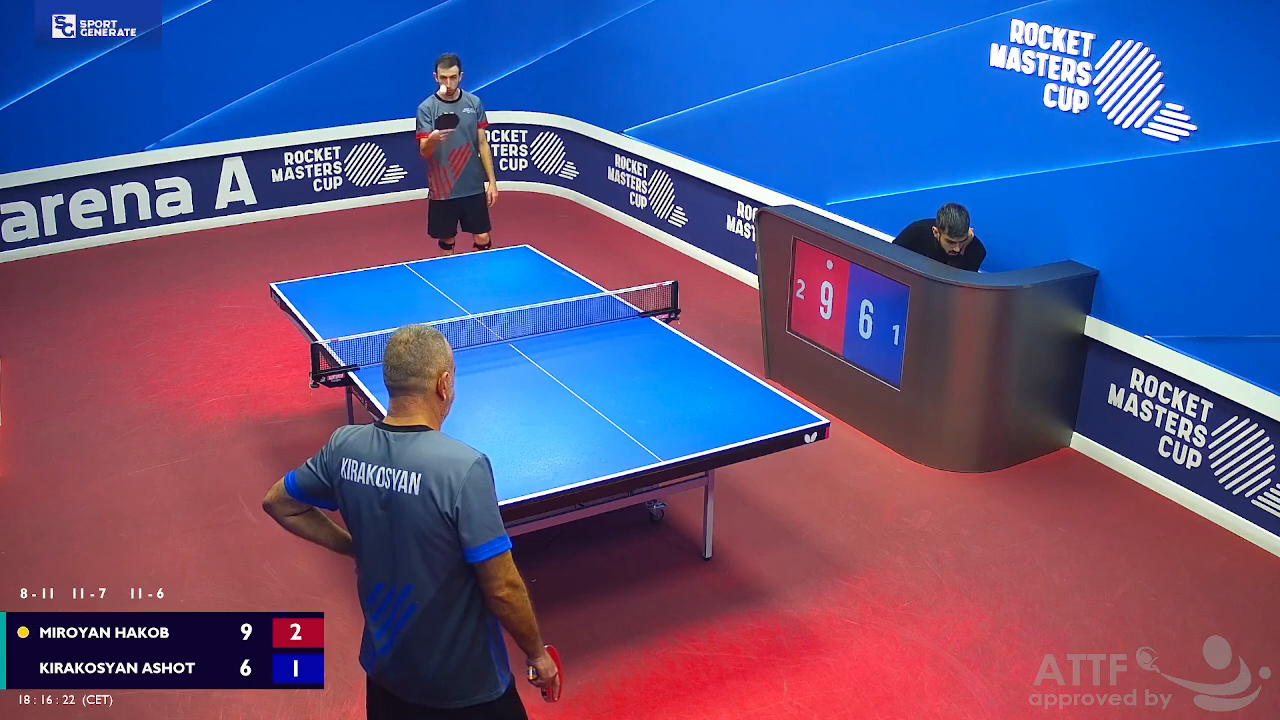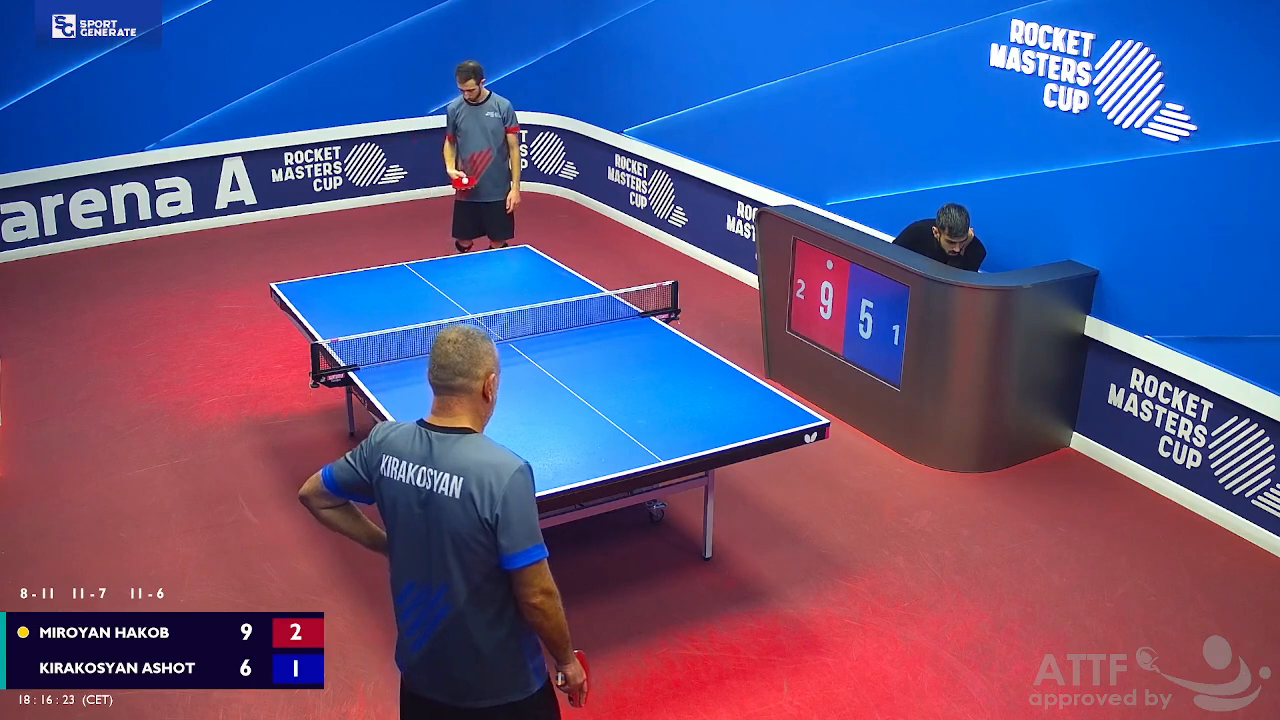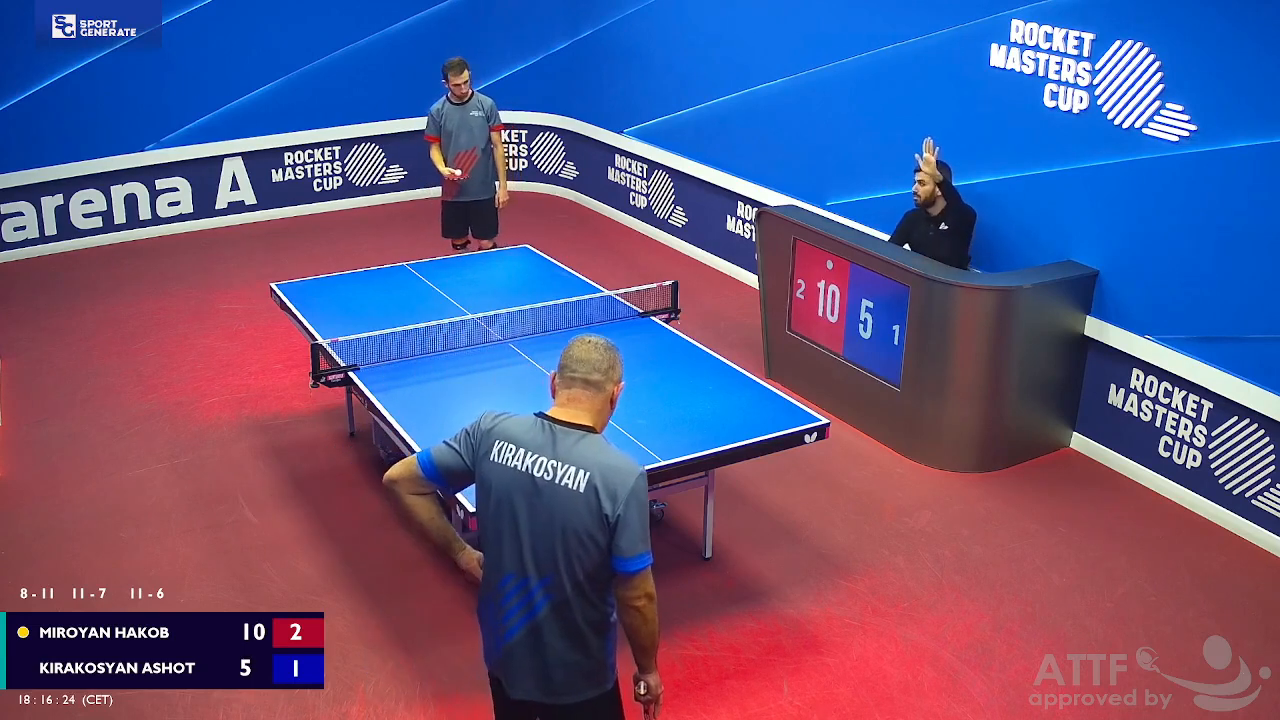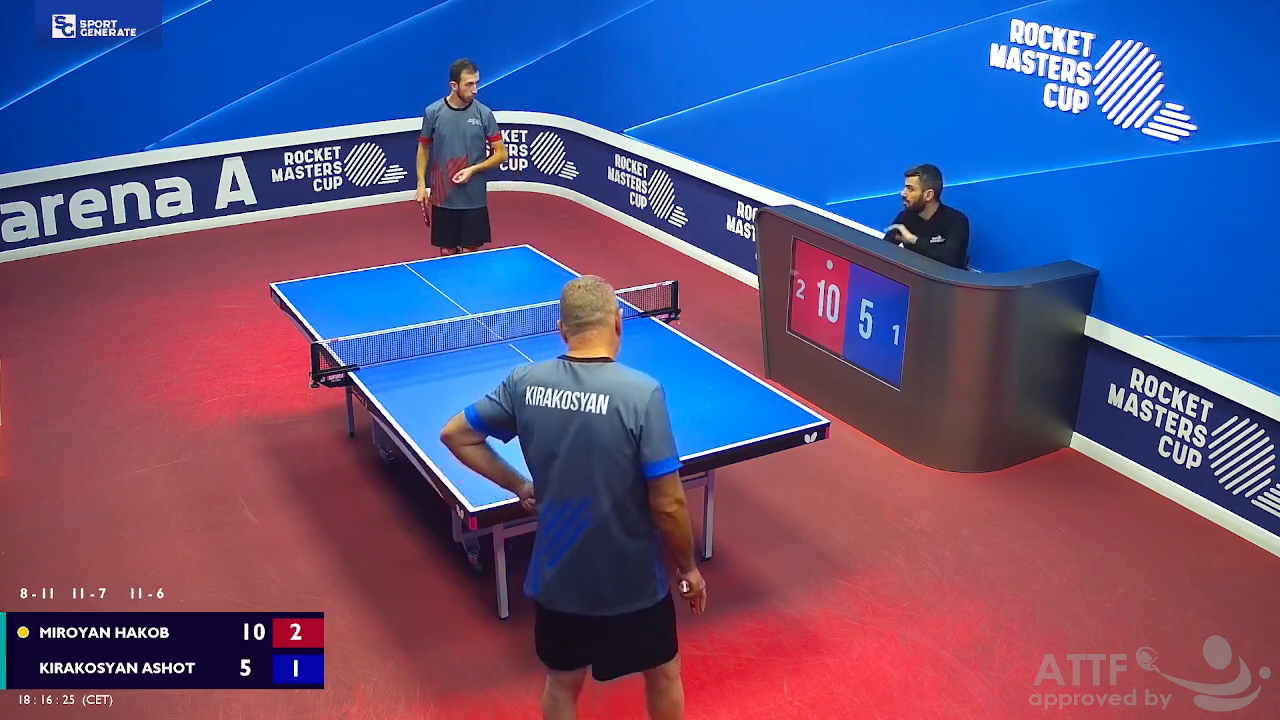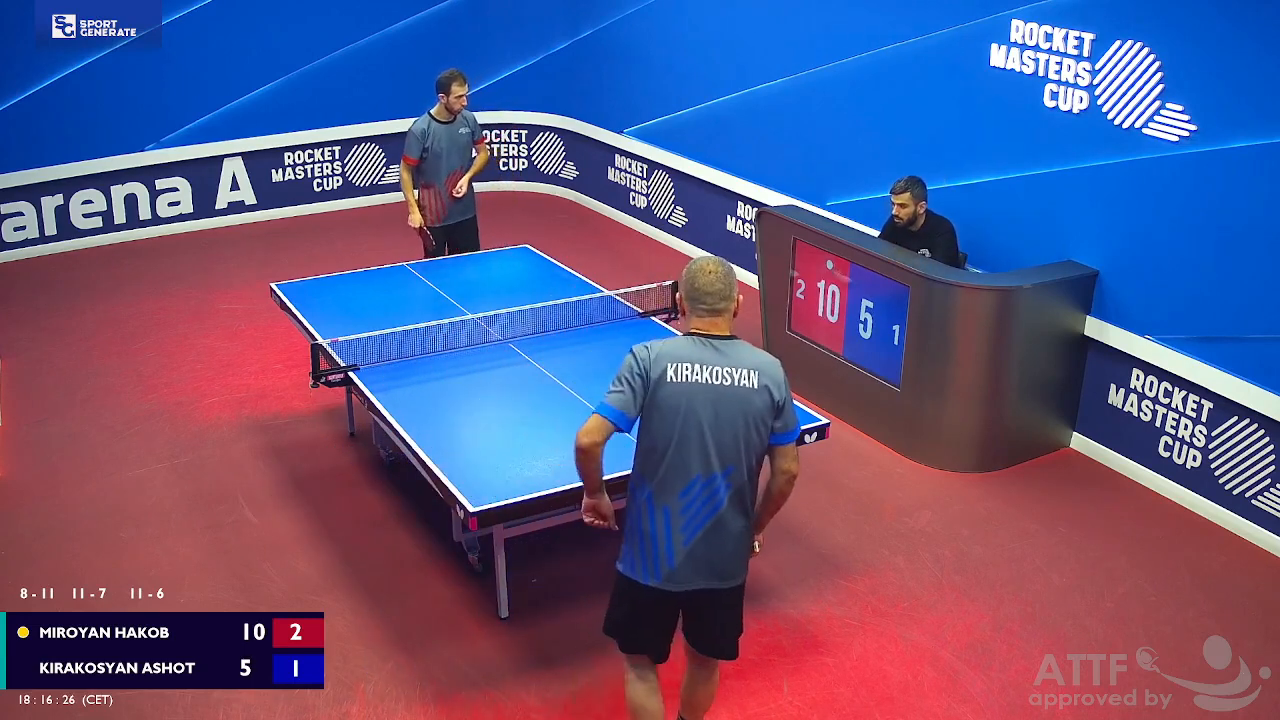
dt=1s
person 1, frame 1
left shoulder: (345, 446)
right shoulder: (463, 467)
left elbow: (278, 504)
right elbow: (502, 589)
right wrist: (537, 653)
left hip: (384, 669)
right hip: (466, 685)
person 1, frame 2
left shoulder: (385, 442)
right shoulder: (504, 473)
left elbow: (314, 496)
right elbow: (536, 595)
right wrist: (566, 659)
left hip: (420, 668)
right hip: (503, 684)
person 1, frame 3
left shoulder: (491, 431)
right shoulder: (621, 477)
left elbow: (401, 480)
right elbow: (636, 597)
left wrist: (459, 551)
right wrist: (647, 668)
left hip: (503, 645)
right hip: (577, 668)
person 1, frame 4
left shoulder: (525, 382)
right shoulder: (642, 394)
left elbow: (455, 435)
right elbow: (668, 503)
right wrist: (688, 567)
left hip: (556, 576)
right hip: (632, 581)
left knee: (562, 683)
right knee: (662, 673)
person 1, frame 5
left shoulder: (648, 358)
right shoulder: (768, 371)
left elbow: (588, 442)
right elbow: (786, 471)
left wrist: (595, 496)
right wrist: (753, 529)
left hip: (651, 554)
right hip: (724, 556)
left knee: (641, 663)
right knee: (705, 659)
person 2, frame 1
left shoulder: (474, 103)
right shoulder: (426, 108)
left elbow: (483, 143)
right elbow: (424, 150)
left wrist: (491, 181)
right wrist: (433, 138)
left hip: (474, 187)
right hip: (442, 190)
left knee: (482, 239)
right knee: (447, 242)
person 2, frame 2
left shoulder: (503, 106)
right shoulder: (454, 109)
left elbow: (514, 149)
right elbow: (449, 143)
left wrist: (515, 187)
right wrist: (450, 168)
left hip: (498, 192)
right hip: (466, 193)
left knee: (498, 246)
right knee: (463, 246)
person 2, frame 3
left shoulder: (486, 105)
right shoulder: (437, 111)
left elbow: (498, 146)
right elbow: (434, 147)
left wrist: (503, 185)
right wrist: (443, 169)
left hip: (483, 191)
right hip: (453, 192)
left knee: (487, 244)
right knee: (458, 244)
person 2, frame 4
left shoulder: (484, 114)
right shoulder: (433, 112)
left elbow: (501, 154)
right elbow: (424, 148)
left wrist: (472, 170)
right wrist: (421, 183)
left hip: (473, 200)
right hip: (443, 199)
left knee: (470, 253)
right knee: (447, 252)
person 2, frame 5
left shoulder: (468, 119)
right shoulder: (420, 130)
left elbow: (483, 153)
right elbow: (406, 171)
left wrist: (467, 178)
right wrist: (413, 210)
left hip: (465, 211)
right hip: (433, 215)
